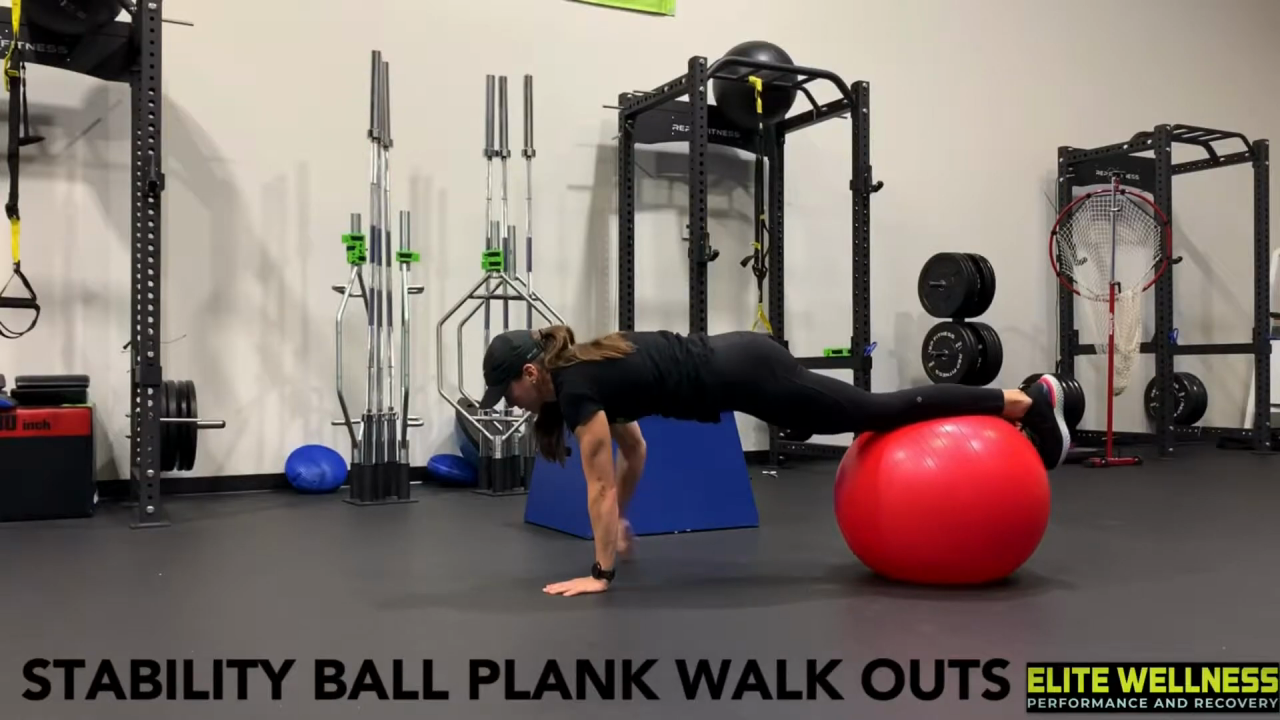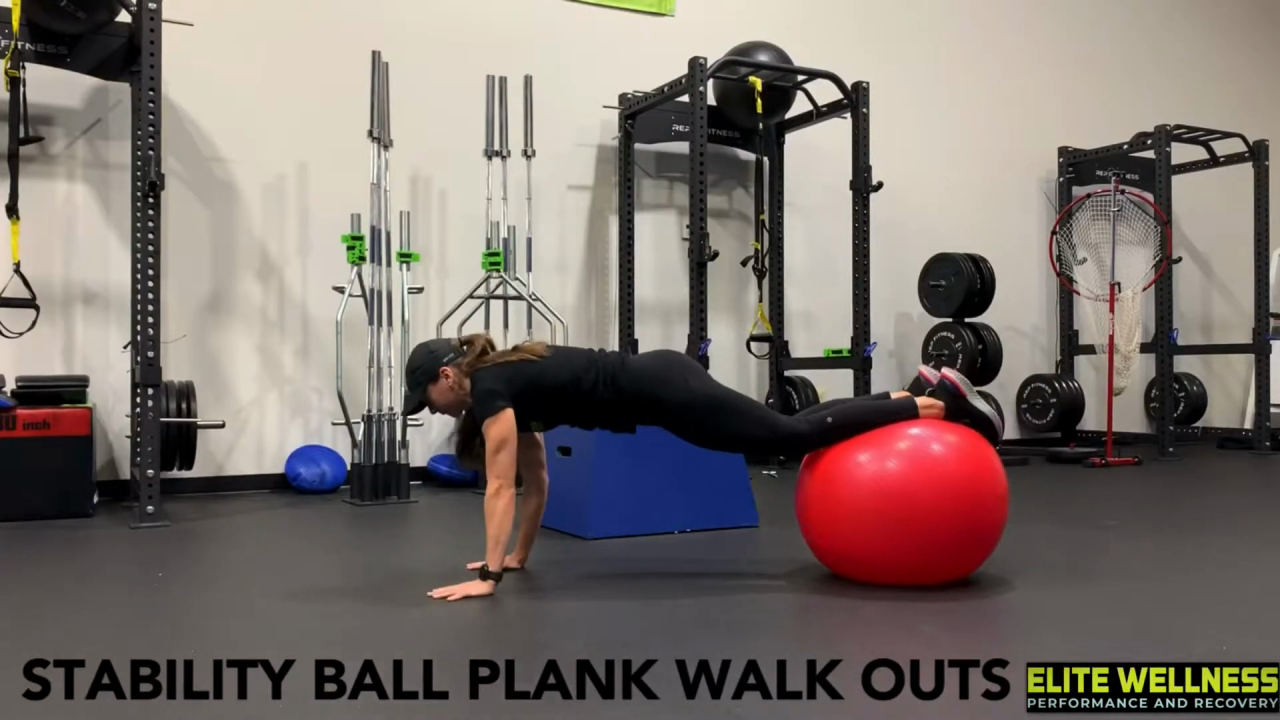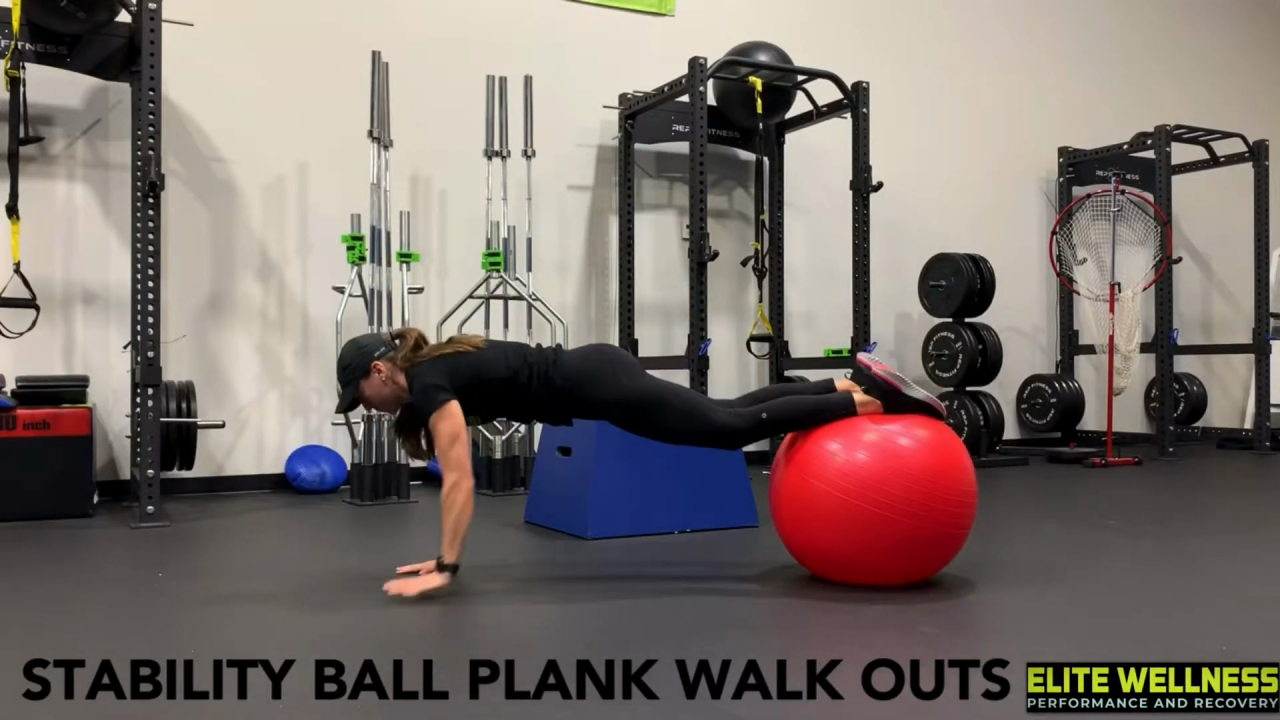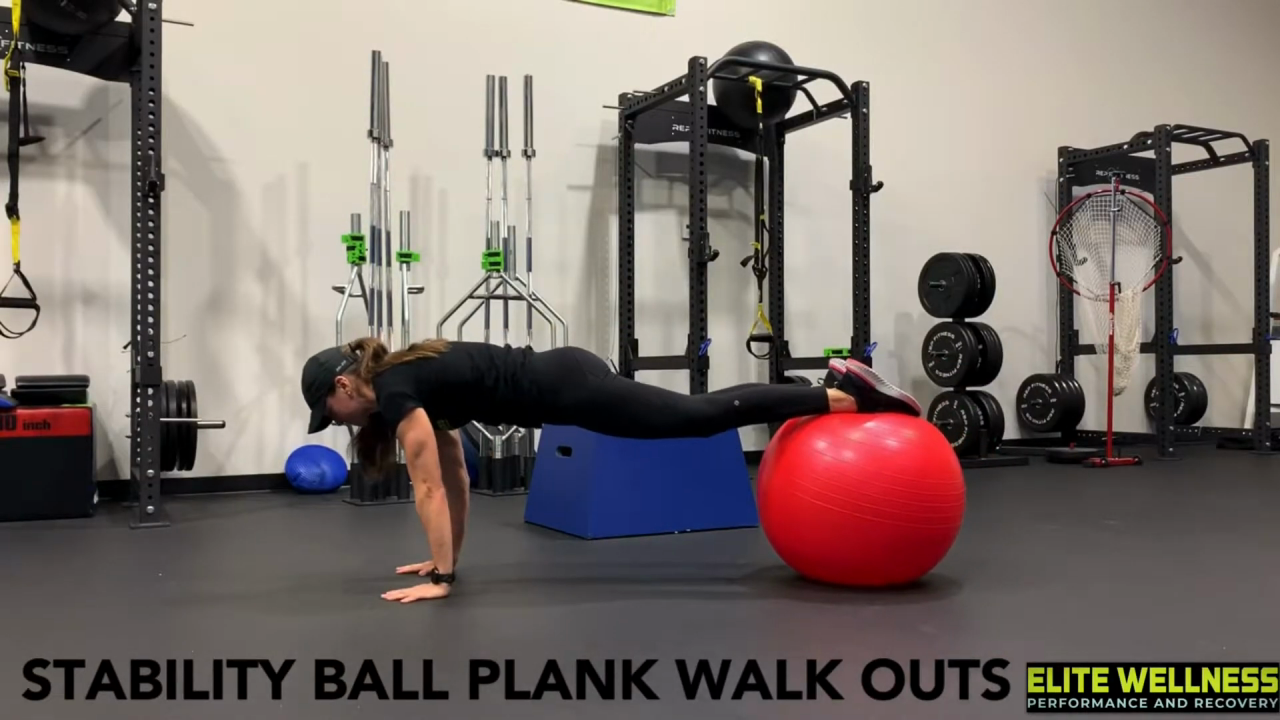
dt=1s
person 1, frame 1
left shoulder: (575, 389)
right shoulder: (582, 372)
left elbow: (600, 487)
right elbow: (635, 450)
left wrist: (600, 573)
right wrist: (620, 523)
left hip: (744, 377)
right hip: (737, 357)
left knee: (880, 411)
right knee: (876, 411)
left ankle: (1028, 401)
right ankle: (1016, 402)
person 1, frame 2
left shoulder: (489, 387)
right shoulder: (508, 384)
left elbow: (500, 487)
right elbow: (535, 478)
left wrist: (488, 575)
right wrist: (519, 555)
left hip: (660, 389)
right hip: (657, 386)
left knee: (796, 436)
right knee: (791, 429)
left ankle: (942, 403)
right ankle: (916, 393)
person 1, frame 3
left shoulder: (429, 382)
right shoulder: (440, 374)
left elbow: (458, 479)
right elbow: (459, 473)
left wrist: (445, 571)
right wrist: (444, 555)
left hip: (597, 383)
right hip: (596, 375)
left knee: (733, 428)
right knee: (732, 415)
left ankle: (875, 400)
right ankle: (851, 383)
person 1, frame 4
left shoulder: (394, 390)
right shoulder: (415, 382)
left elbow: (429, 489)
right elbow: (456, 477)
left wrist: (442, 578)
right wrist: (447, 556)
left hip: (566, 386)
right hip: (565, 377)
left knee: (705, 415)
right knee: (702, 412)
left ankle: (847, 397)
right ankle: (835, 388)
